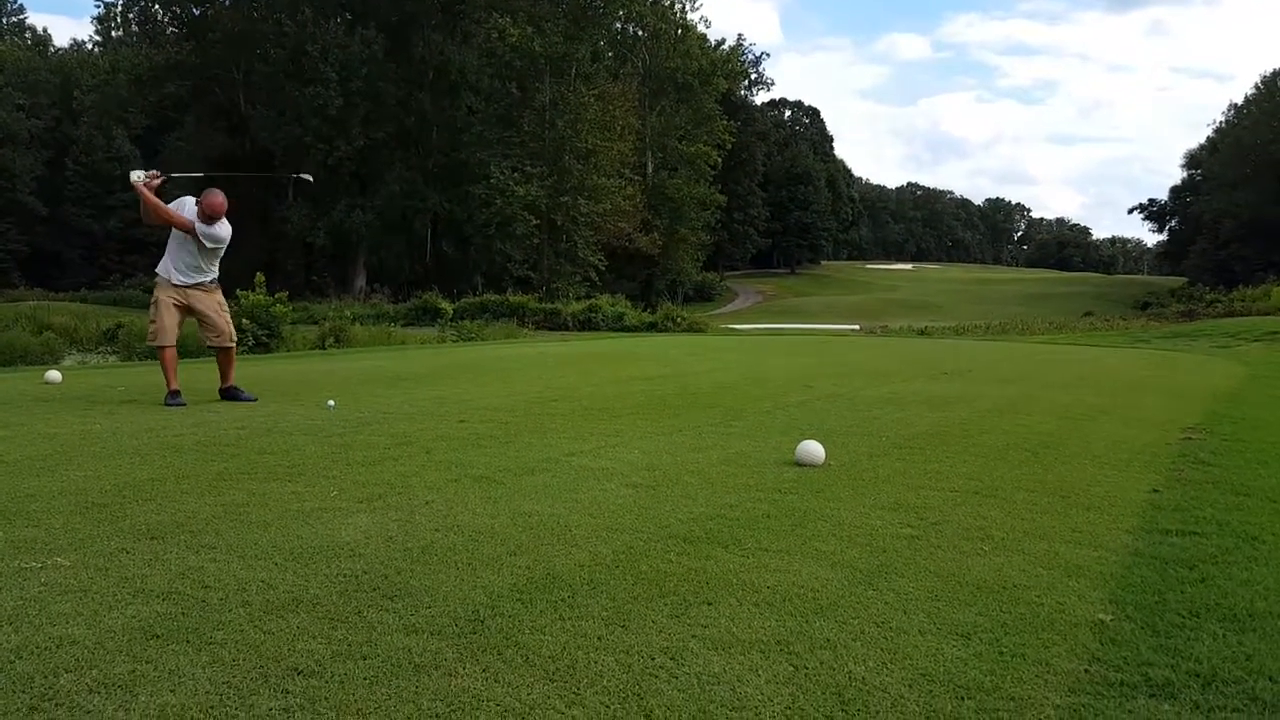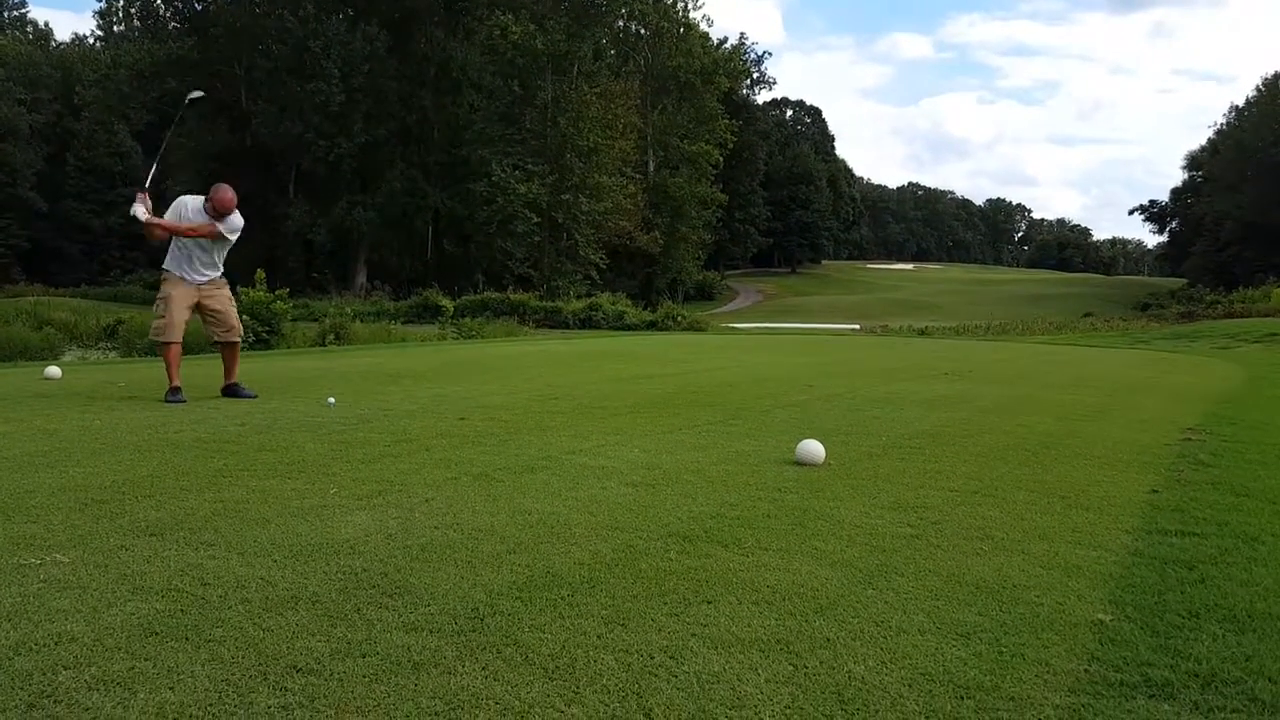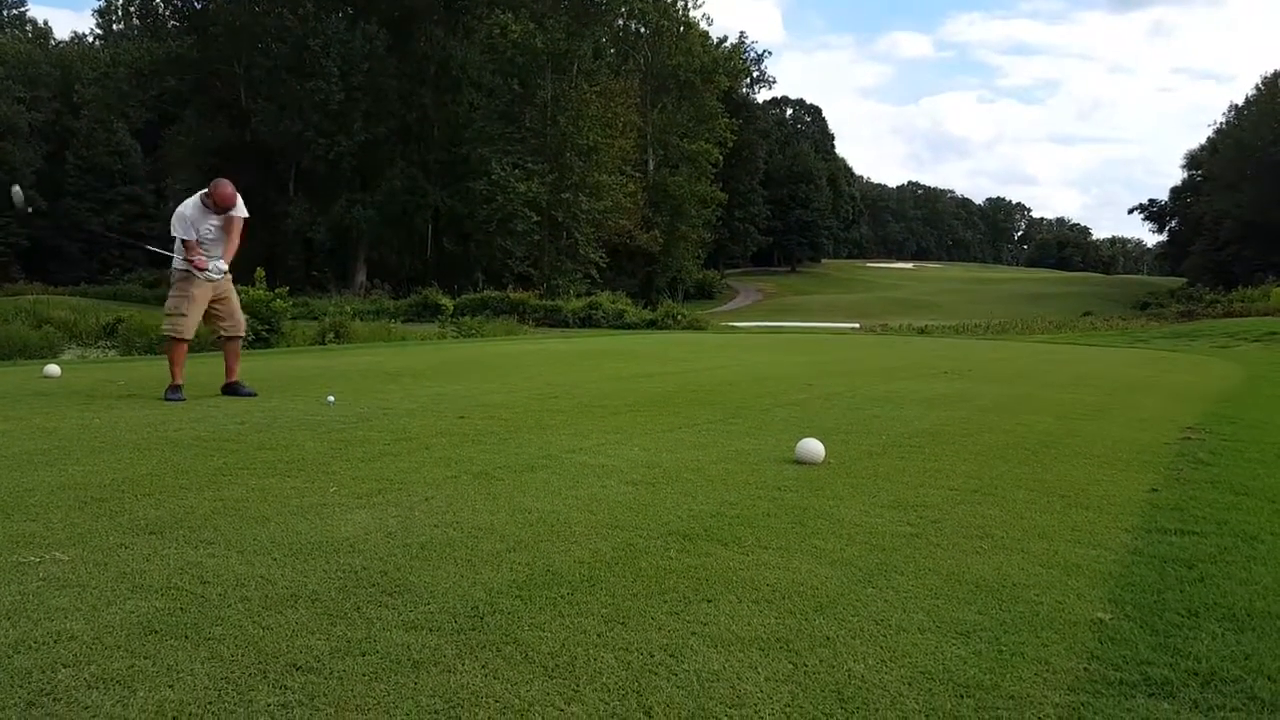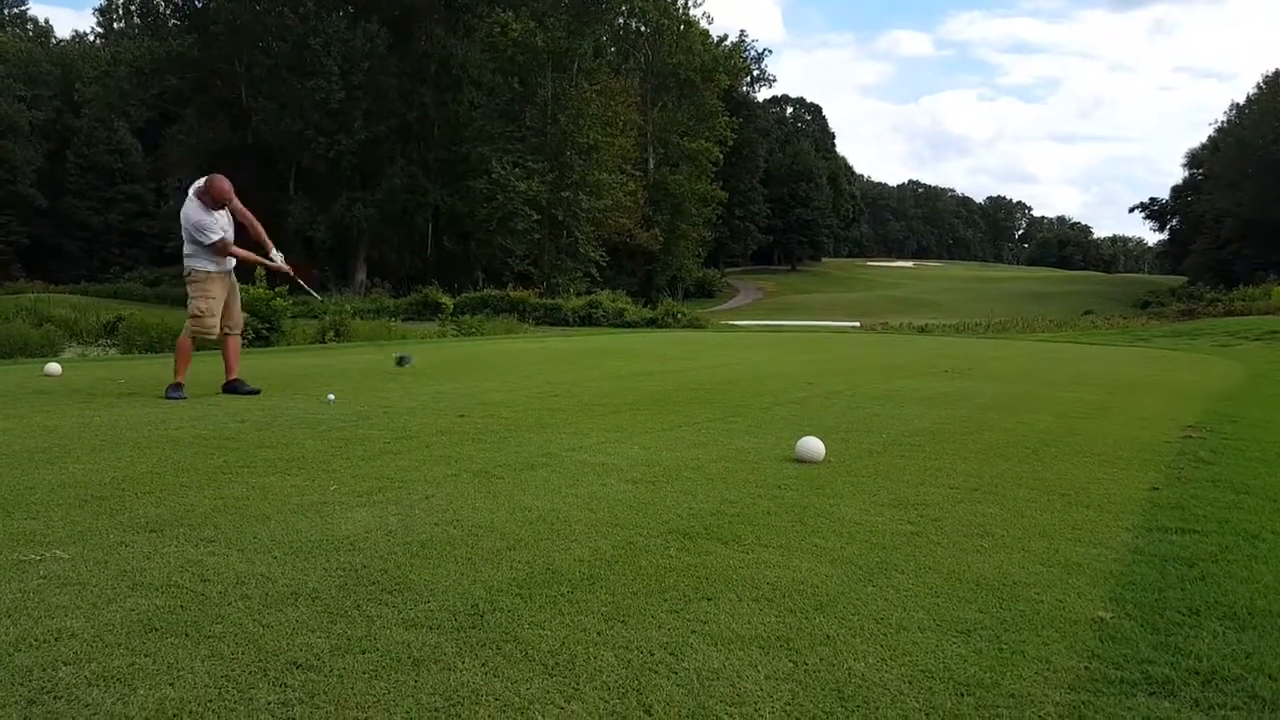
dt=0.1s
person 1, frame 1
left shoulder: (220, 232)
right shoulder: (185, 203)
left elbow: (168, 217)
right elbow: (153, 218)
left wrist: (142, 189)
right wrist: (149, 189)
left hip: (204, 286)
right hip: (169, 283)
left knee: (224, 336)
right knee: (163, 335)
left ankle: (228, 385)
right ankle: (173, 389)
person 1, frame 2
left shoulder: (235, 221)
right shoulder: (184, 203)
left elbow: (190, 231)
right elbow: (156, 234)
left wrist: (154, 221)
right wrist: (148, 214)
left hip: (212, 282)
right hip: (177, 278)
left knee: (231, 331)
right knee: (169, 331)
left ankle: (231, 383)
right ankle: (174, 386)
person 1, frame 3
left shoulder: (233, 201)
right shoulder: (185, 213)
left elbow: (234, 236)
right elbow: (189, 252)
left wrist: (224, 262)
right wrist: (199, 262)
left hip: (222, 276)
right hip: (189, 276)
left knee: (235, 327)
right knee: (180, 329)
left ankle: (232, 381)
right ankle: (176, 384)
person 1, frame 4
left shoulder: (206, 183)
right shoulder: (196, 218)
left elbow: (244, 216)
right elbow: (229, 250)
left wrist: (270, 248)
right wrist: (268, 264)
left hip: (225, 269)
right hip: (205, 272)
left knee: (232, 325)
right knee: (197, 326)
left ankle: (232, 380)
right ankle: (177, 382)
